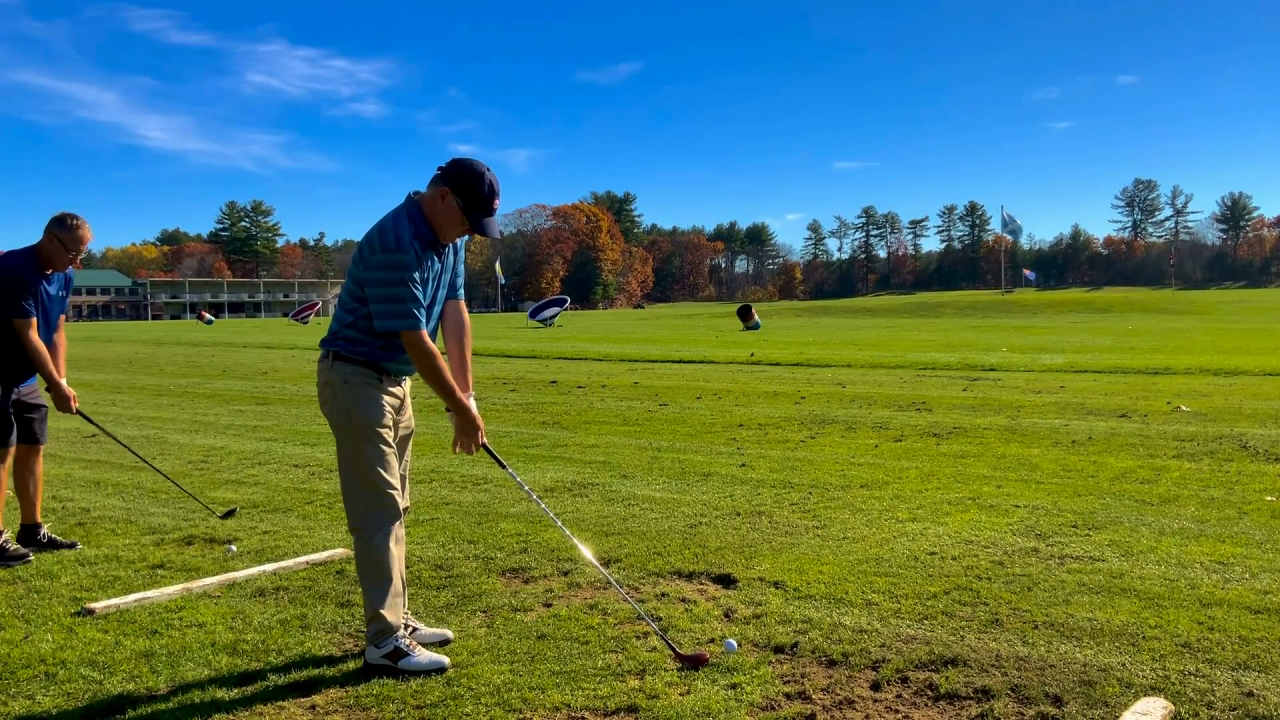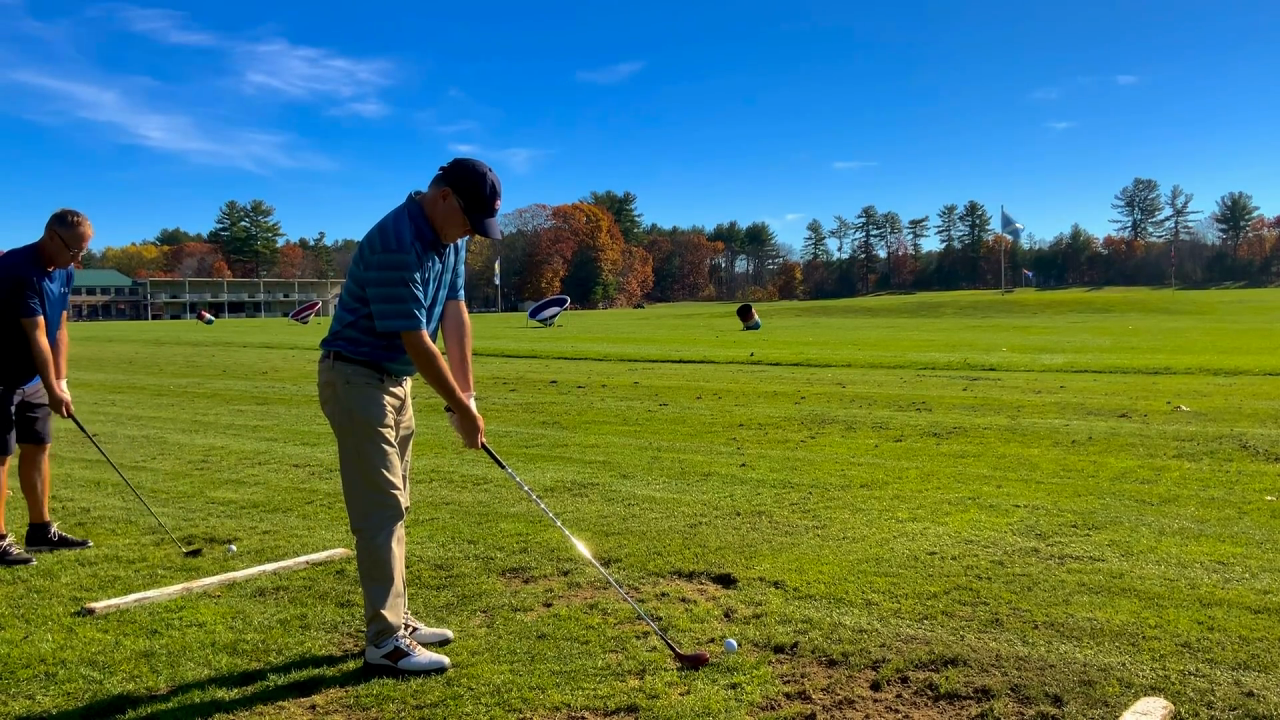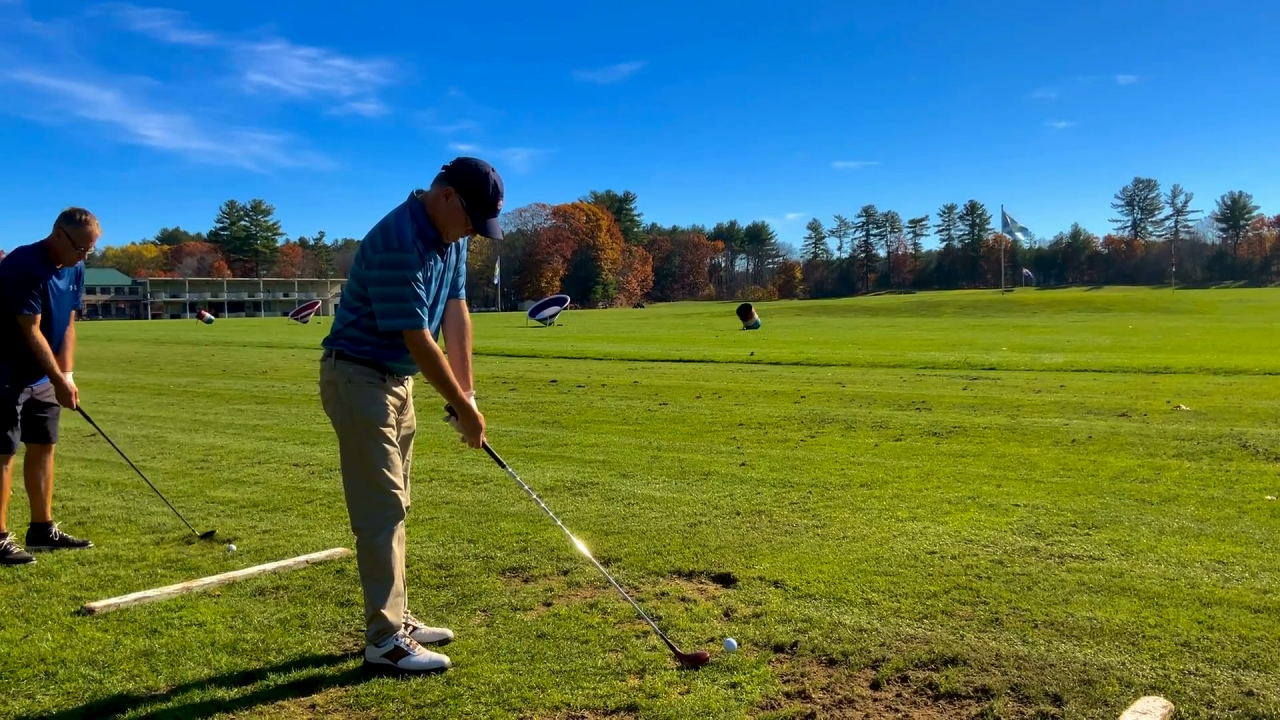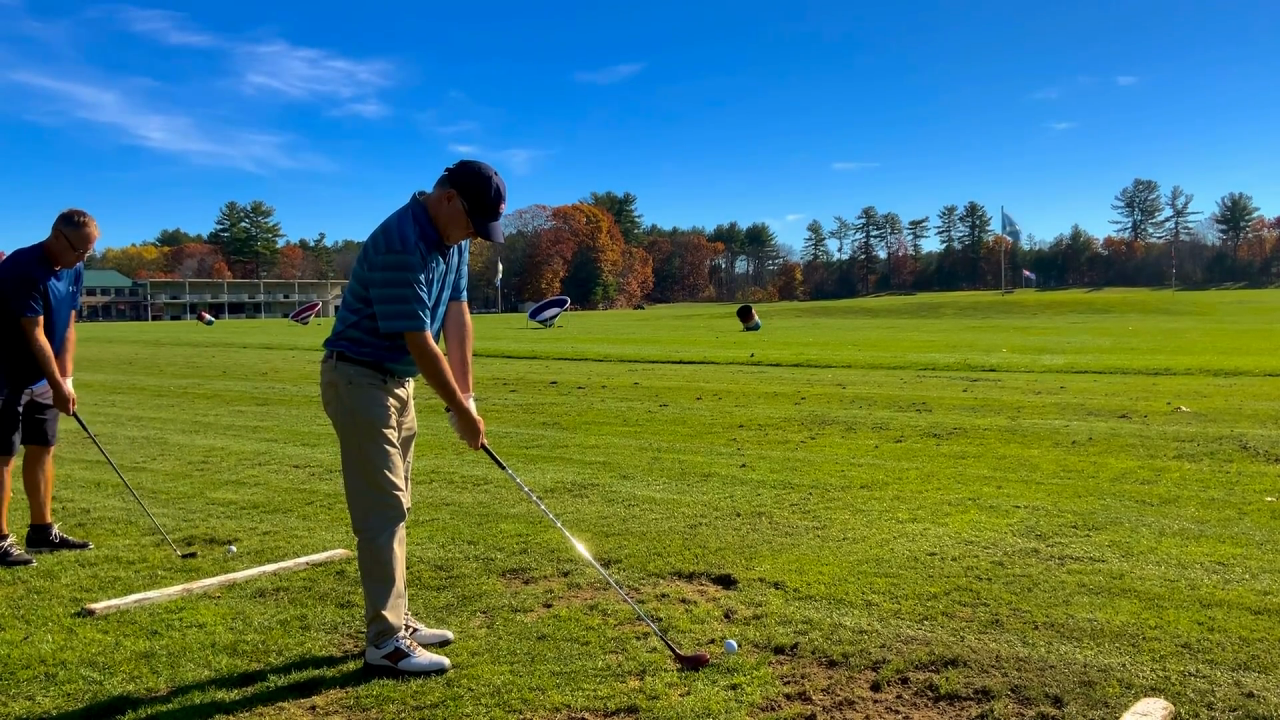
dt=0.4s
person 1, frame 1
left shoulder: (448, 237)
right shoulder: (395, 245)
left elbow: (454, 311)
right elbow: (416, 341)
left wrist: (466, 394)
right wrist: (461, 410)
left hip: (394, 380)
right hip: (356, 380)
left knee: (393, 508)
right knee: (378, 510)
left ankle: (396, 619)
right ankle: (385, 640)
person 1, frame 2
left shoulder: (449, 237)
right shoulder: (395, 245)
left elbow: (454, 311)
right elbow: (416, 341)
left wrist: (467, 394)
right wrist: (462, 409)
left hip: (393, 379)
right hip: (356, 380)
left knee: (393, 507)
right knee: (380, 510)
left ankle: (396, 619)
right ankle: (385, 640)
person 1, frame 3
left shoulder: (451, 236)
right shoulder: (398, 243)
left elbow: (455, 310)
right elbow: (418, 340)
left wrist: (467, 393)
right wrist: (463, 409)
left hip: (395, 379)
right hip: (358, 379)
left knee: (394, 507)
right knee: (381, 509)
left ankle: (396, 619)
right ankle: (385, 640)
person 1, frame 4
left shoulder: (452, 238)
right shoulder: (401, 245)
left elbow: (456, 313)
right elbow: (419, 342)
left wrist: (466, 394)
right wrist: (462, 413)
left hip: (395, 380)
right hip: (359, 380)
left knee: (394, 507)
right knee: (381, 511)
left ankle: (395, 619)
right ankle: (385, 641)
person 2, frame 1
left shoulder: (63, 276)
left elbow: (56, 332)
left wrist: (61, 382)
right wrist: (57, 386)
left knee: (32, 448)
left ankle: (32, 530)
person 2, frame 2
left shoulder: (64, 273)
left elbow: (58, 329)
right elbow: (37, 336)
left wrist: (61, 382)
right wrist: (52, 389)
left hip: (29, 376)
left knee: (36, 449)
left ankle: (41, 531)
person 2, frame 3
left shoulder: (75, 270)
right elbow: (30, 331)
left wrist: (66, 376)
right wrist: (59, 379)
left hip: (39, 374)
left knee: (43, 447)
left ankle: (42, 529)
person 2, frame 4
left shoulder: (73, 272)
left elbow: (67, 328)
right elbow: (35, 335)
left wrist: (66, 381)
right wrist: (58, 385)
left hip: (38, 377)
left knee: (42, 449)
left ankle: (42, 531)
